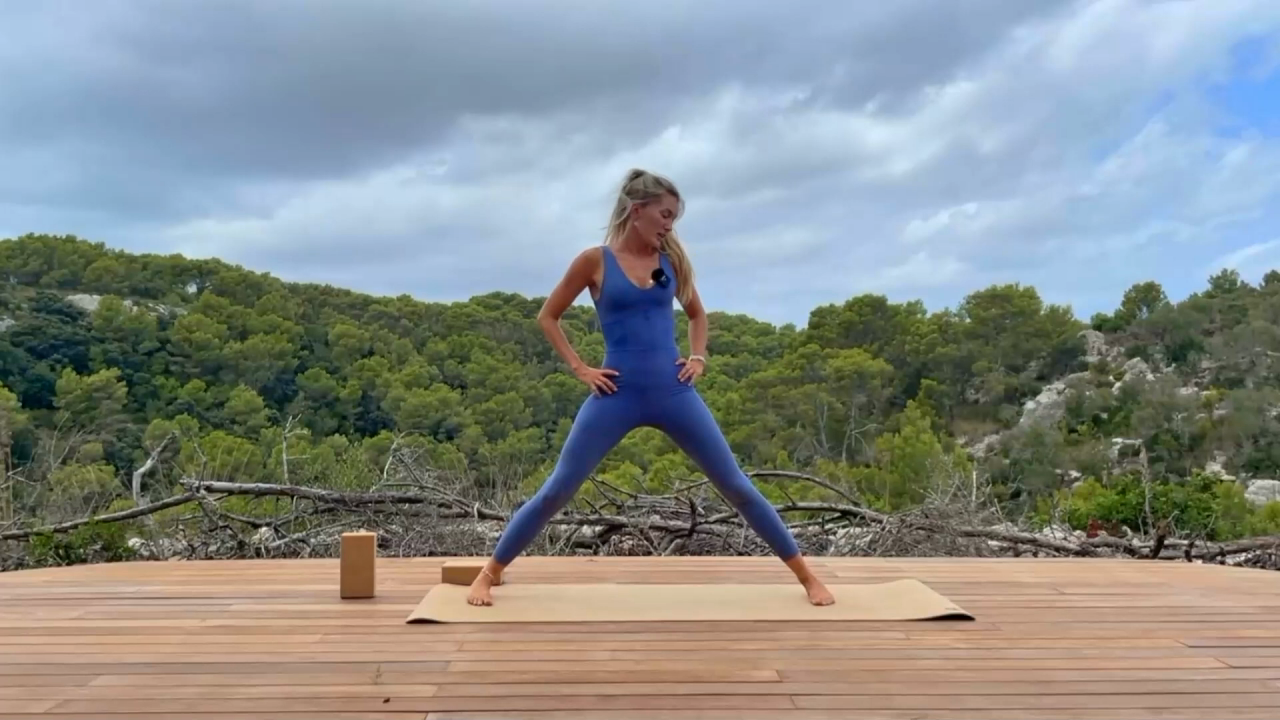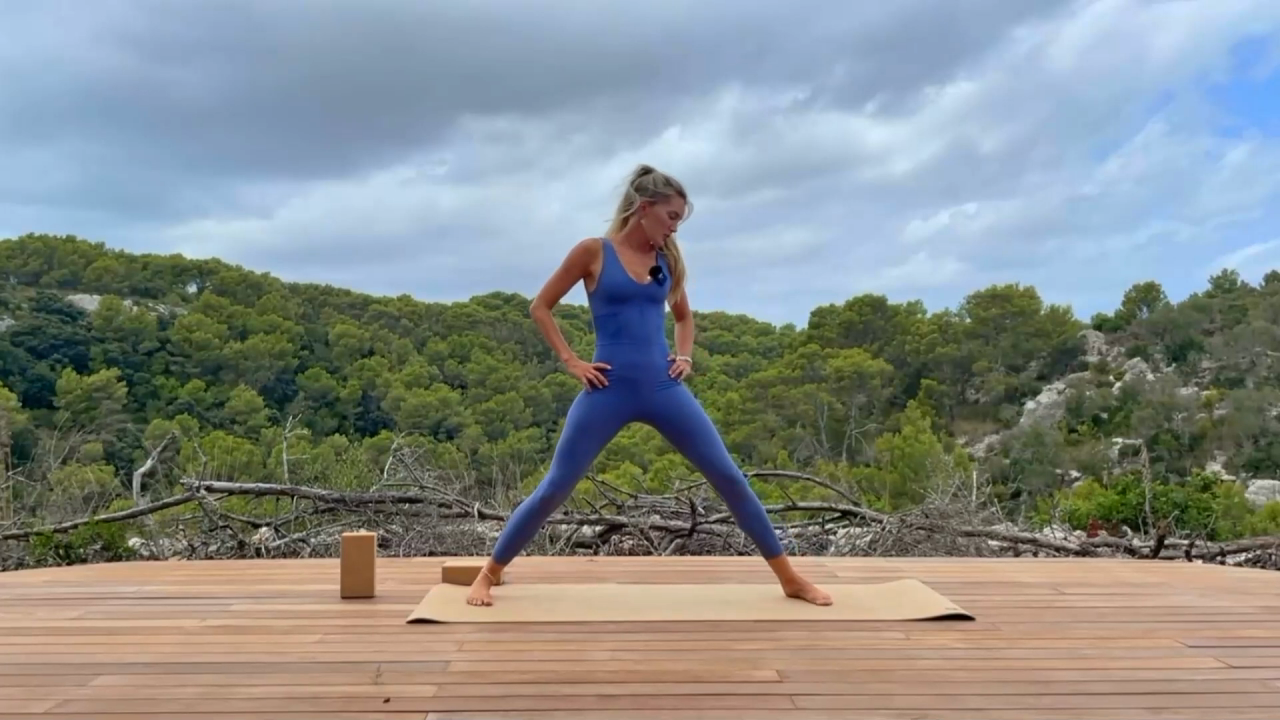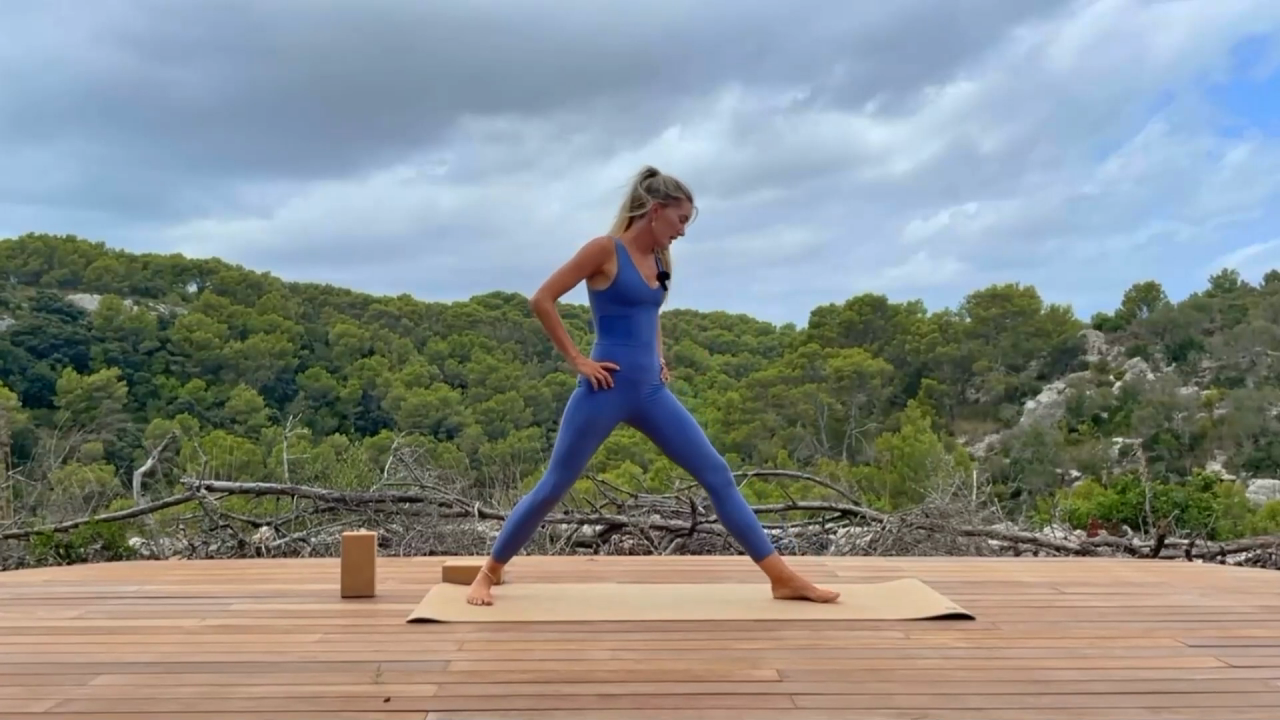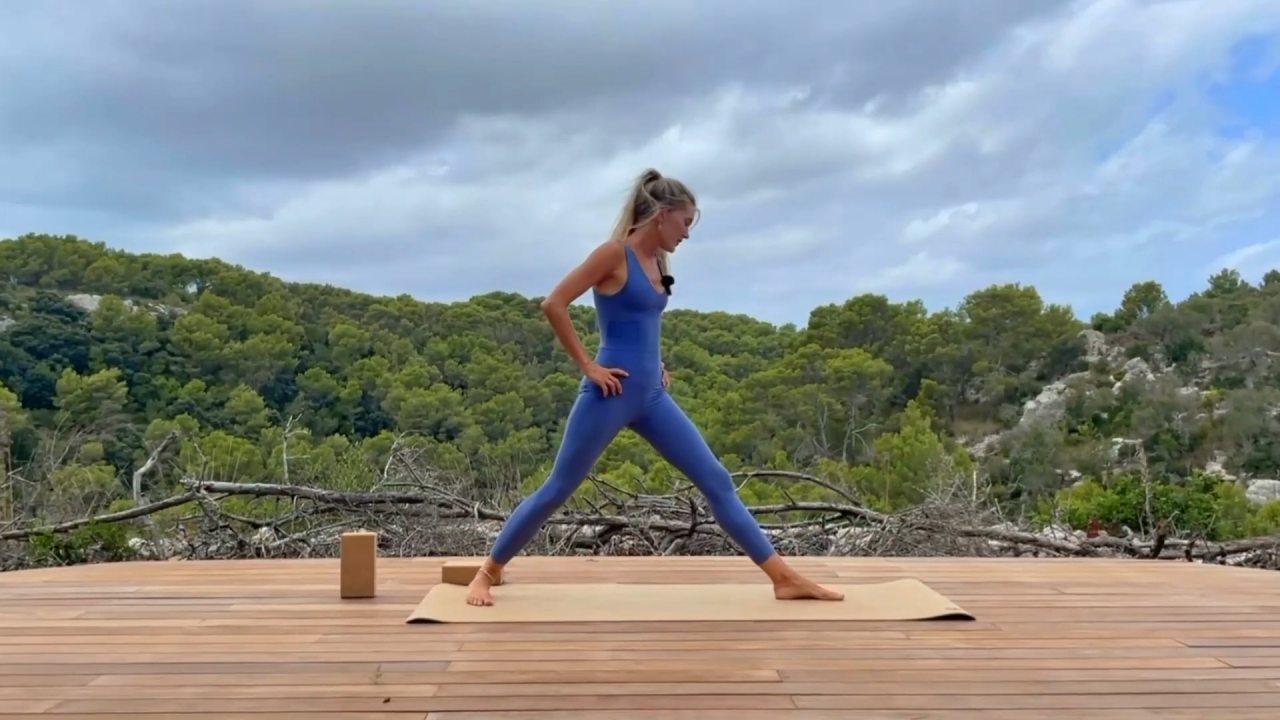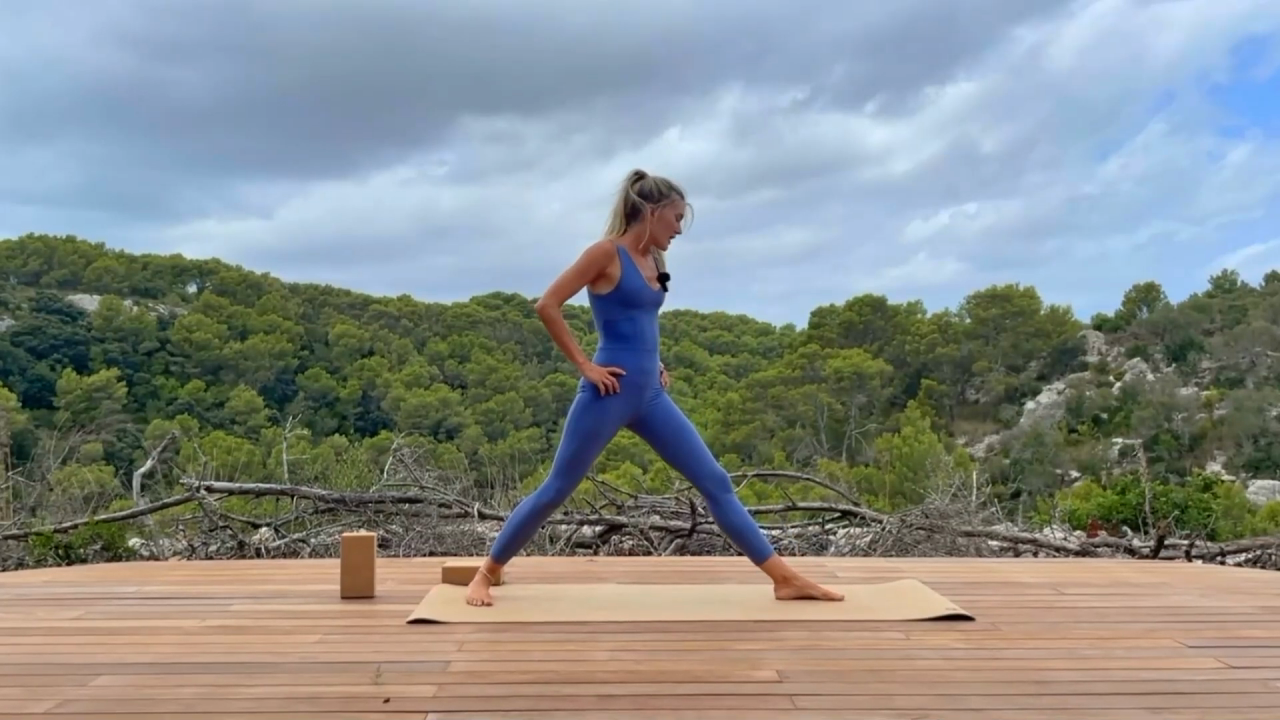
dt=0.5s
person 1, frame 1
left shoulder: (673, 258)
right shoulder: (595, 260)
left elbow: (697, 314)
right elbow: (548, 316)
left wrist: (698, 358)
right wrist: (579, 368)
left hip: (673, 392)
right hip: (617, 394)
left knee: (736, 486)
right knee: (556, 491)
left ankle: (806, 575)
right ankle: (489, 573)
person 1, frame 2
left shoulder: (667, 258)
right shoulder: (593, 251)
left elbow: (683, 316)
right elbow: (540, 307)
left wrist: (684, 356)
right wrist: (571, 361)
left hip: (663, 386)
right hip: (608, 389)
left knee: (729, 478)
right knee: (554, 489)
left ankle: (788, 577)
right ankle: (488, 574)
person 1, frame 3
left shoulder: (660, 260)
right shoulder: (604, 249)
right elbow: (542, 300)
right wrist: (577, 359)
left hip: (651, 390)
right hip: (605, 388)
left knee: (717, 475)
right knee: (553, 487)
left ankle: (783, 578)
right ankle: (487, 574)
person 1, frame 4
left shoulder: (657, 262)
right shoulder: (615, 252)
right elbow: (554, 304)
right wrist: (587, 365)
left hip: (652, 394)
right hip: (612, 392)
left knee: (717, 480)
right knee: (557, 490)
left ankle: (785, 578)
right ankle: (485, 573)
person 1, frame 5
left shoulder: (653, 261)
right shoulder: (606, 252)
right elbow: (547, 305)
right wrist: (583, 365)
left hip: (651, 394)
right hip: (609, 393)
left knee: (715, 482)
right knee: (555, 490)
left ankle: (785, 579)
right ankle: (485, 575)
